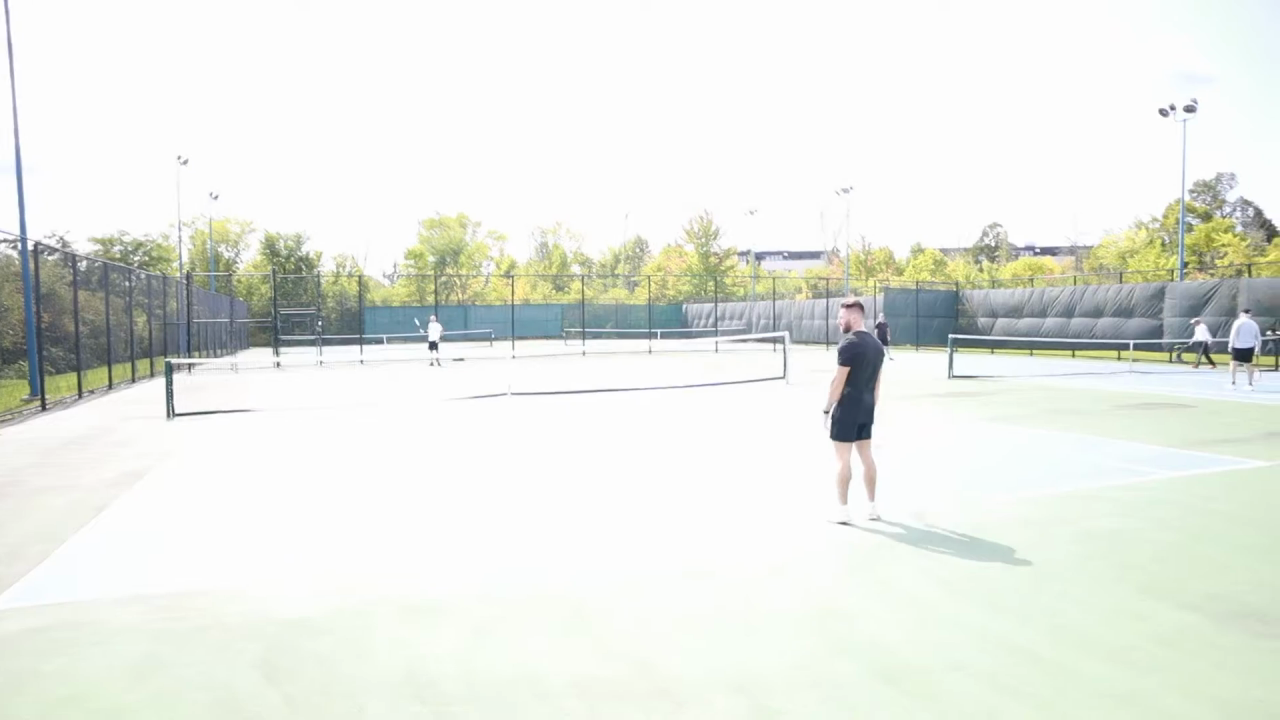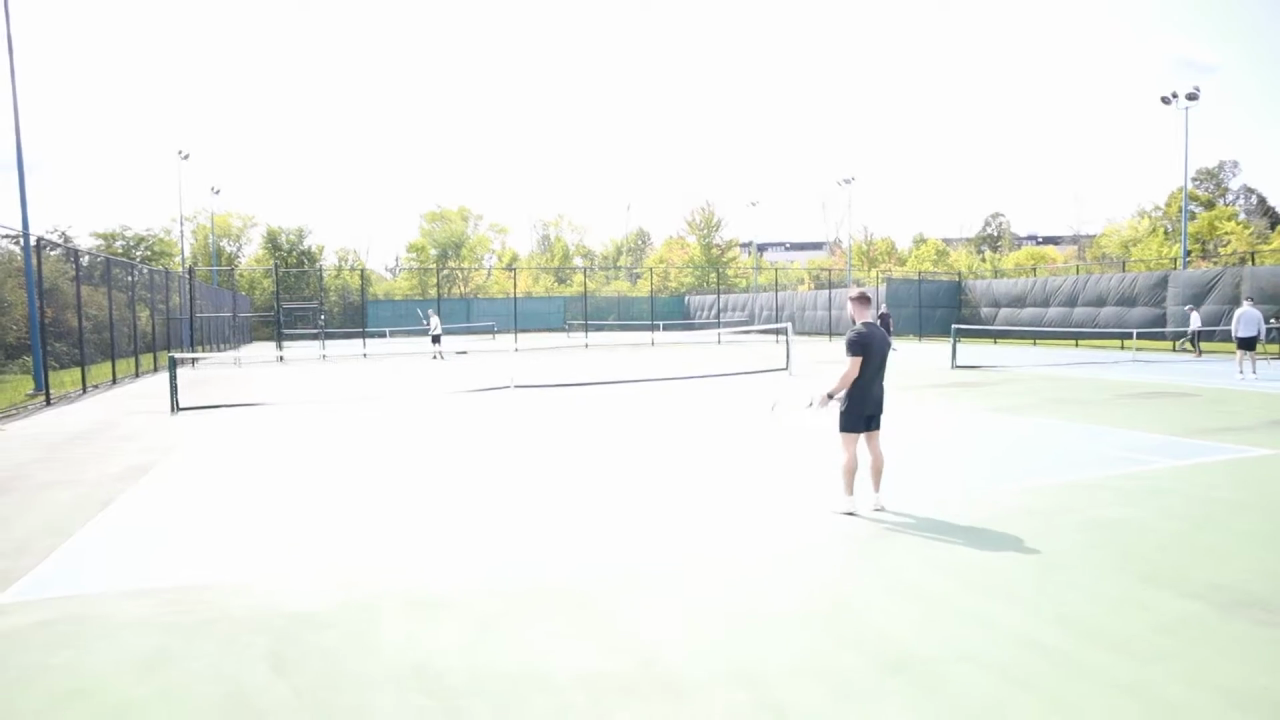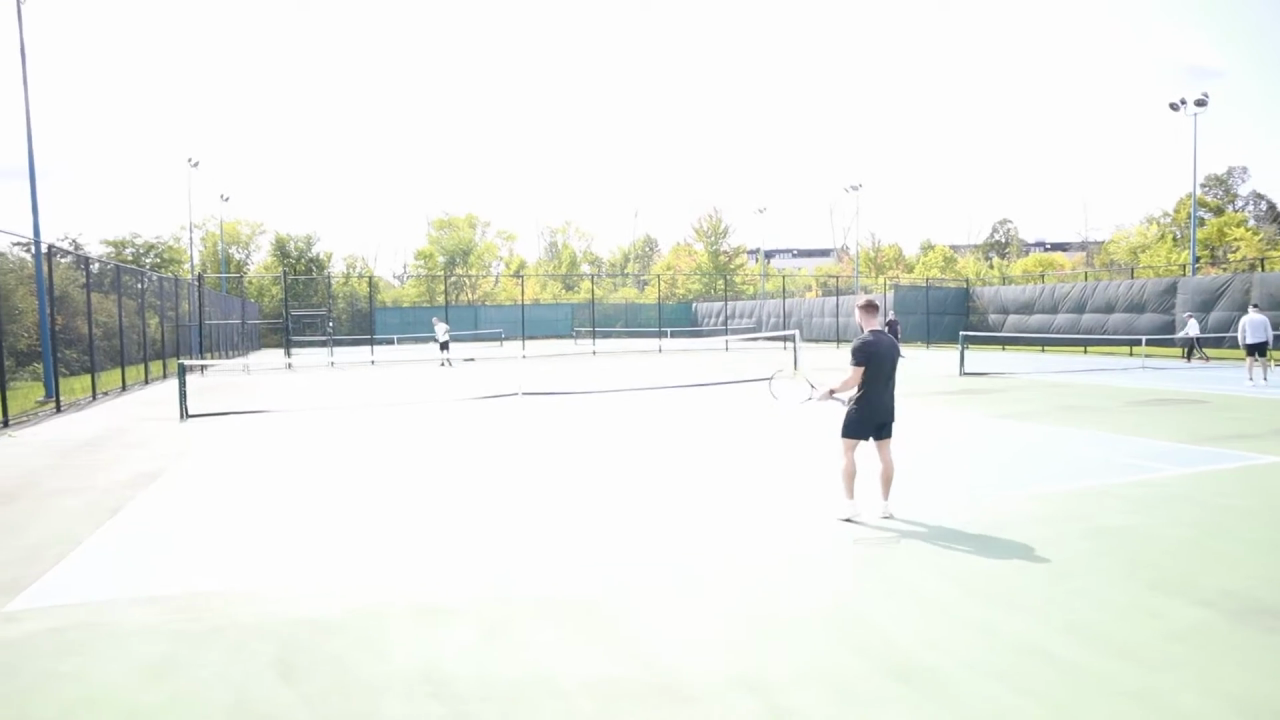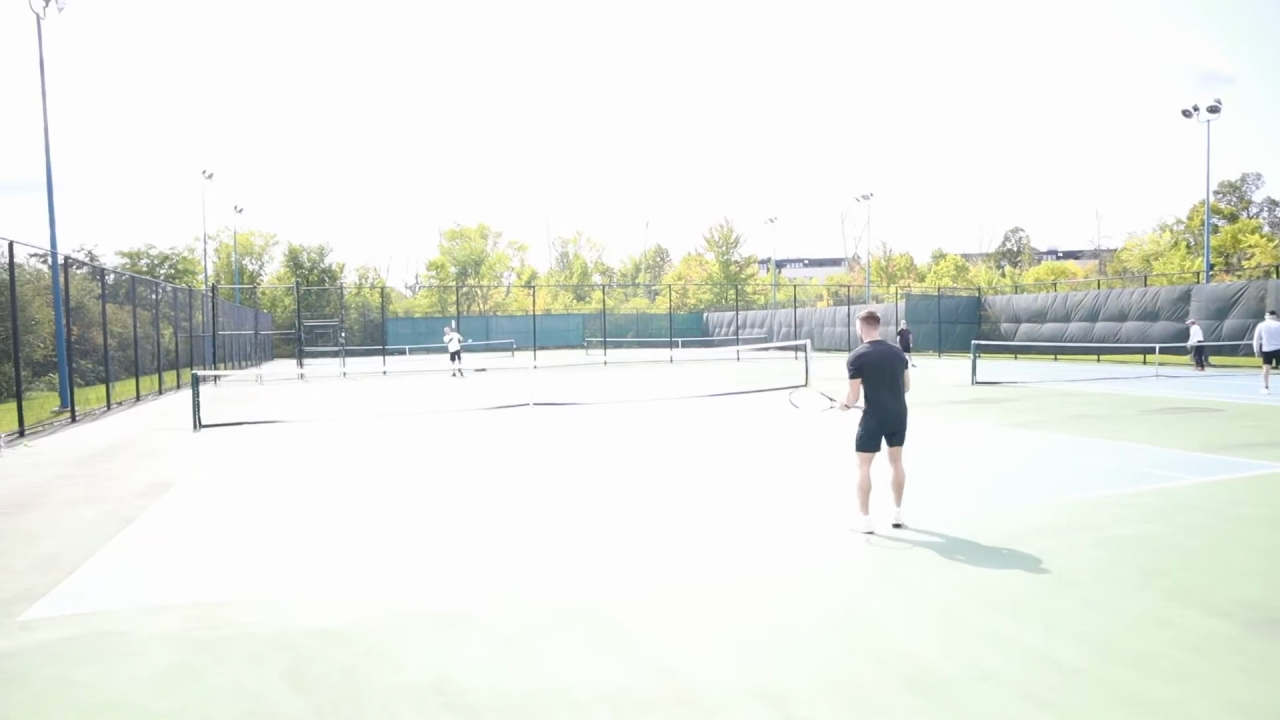
dt=0.3s
person 1, frame 1
left shoulder: (849, 344)
right shoulder: (877, 345)
left elbow: (839, 382)
left wrist: (826, 410)
left hip: (847, 409)
right hip: (866, 408)
left knee: (843, 458)
right knee: (866, 456)
left ankle: (843, 510)
right ankle: (872, 507)
person 1, frame 2
left shoulder: (856, 334)
right shoulder: (883, 335)
left elbow: (852, 372)
left wrist: (830, 394)
left hip: (856, 400)
right hip: (875, 399)
left knee: (849, 449)
right knee: (874, 447)
left ankle: (849, 501)
right ankle: (876, 497)
person 1, frame 3
left shoulder: (862, 343)
right shoulder: (892, 342)
left elbow: (854, 380)
left wrist: (831, 391)
left hip: (864, 408)
right hip: (886, 408)
left knee: (848, 453)
right knee: (885, 455)
left ankle: (850, 505)
right ankle: (885, 505)
person 1, frame 4
left shoulder: (857, 356)
right shoulder: (898, 352)
left elbow: (854, 396)
right elbow: (906, 386)
left wrist: (846, 404)
left hip: (873, 418)
right hip: (898, 416)
left knee: (864, 466)
right knee: (896, 463)
left ankle: (865, 519)
right ankle: (897, 513)
